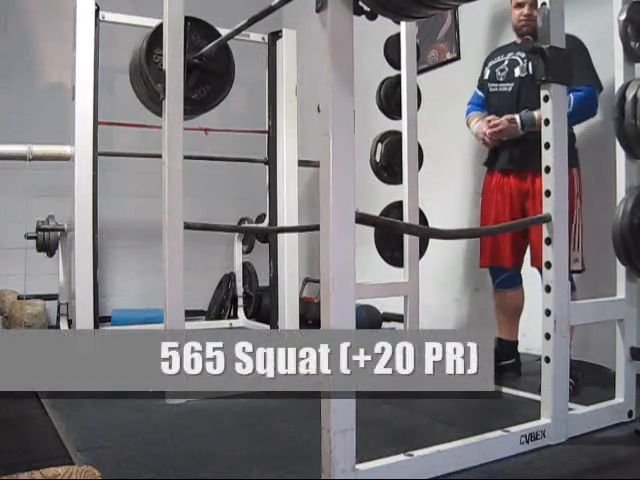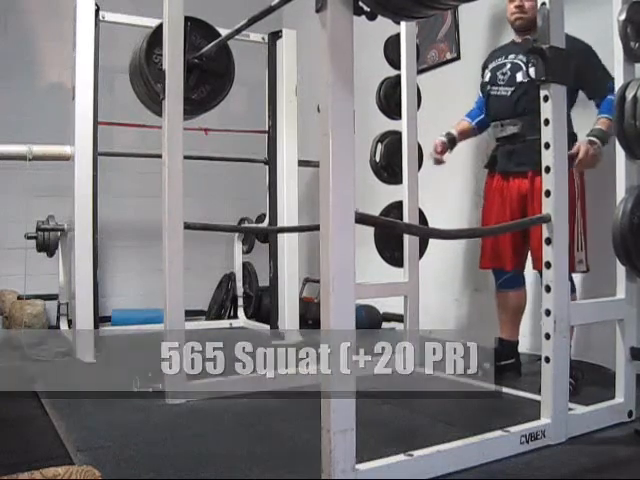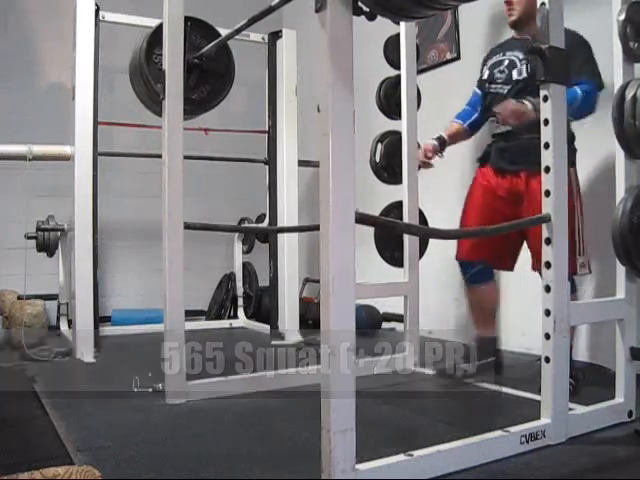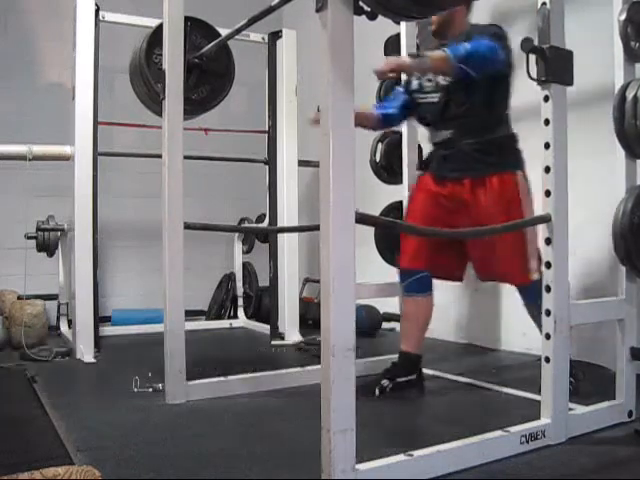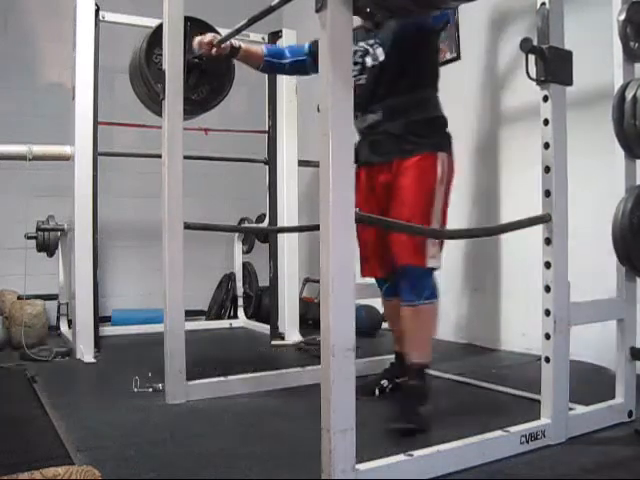
dt=0.4s
person 1, frame 1
left shoulder: (566, 46)
right shoulder: (495, 57)
left elbow: (586, 100)
right elbow: (476, 104)
left wrist: (523, 122)
right wrist: (479, 124)
right hip: (501, 170)
right knee: (501, 265)
right ankle: (507, 353)
person 1, frame 2
left shoulder: (570, 48)
right shoulder: (495, 58)
left elbow: (611, 96)
left wrist: (595, 138)
right wrist: (450, 137)
right hip: (503, 171)
right knee: (503, 266)
right ankle: (507, 353)
person 1, frame 3
left shoulder: (565, 43)
right shoulder: (496, 53)
left elbow: (587, 95)
right elbow: (476, 108)
left wrist: (534, 108)
right wrist: (441, 141)
left hip: (545, 169)
right hip: (496, 166)
right knee: (472, 255)
left ankle: (564, 363)
right ankle: (486, 349)
person 1, frame 4
left shoulder: (482, 42)
right shoulder: (421, 69)
left elbow: (478, 55)
right elbow: (391, 110)
left wrist: (408, 64)
right wrist: (347, 116)
left hip: (493, 172)
right hip: (440, 174)
left knee: (520, 271)
right knee: (416, 265)
right ankle: (408, 367)
person 1, frame 5
left shoulder: (412, 23)
left elbow: (439, 12)
right elbow: (288, 58)
right wrist: (233, 48)
left hip: (419, 154)
right hip: (370, 160)
left knee: (412, 264)
right knee: (386, 269)
left ankle: (415, 384)
right ankle: (405, 367)
